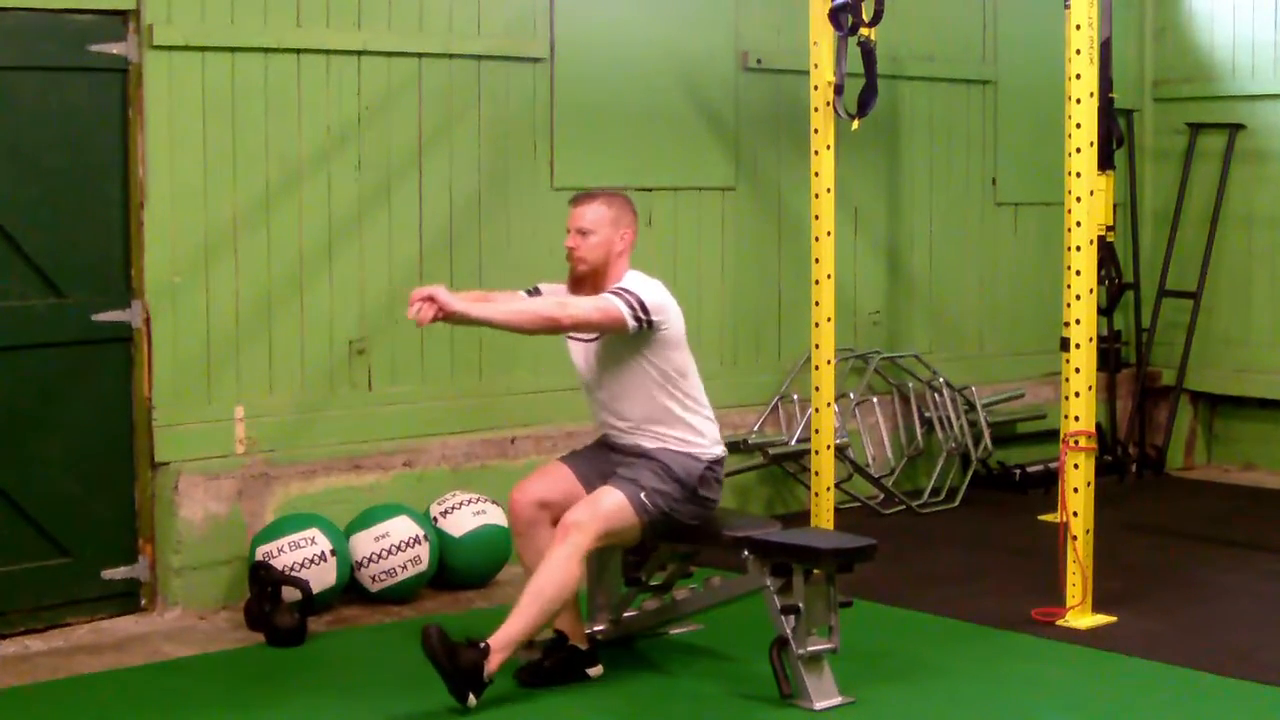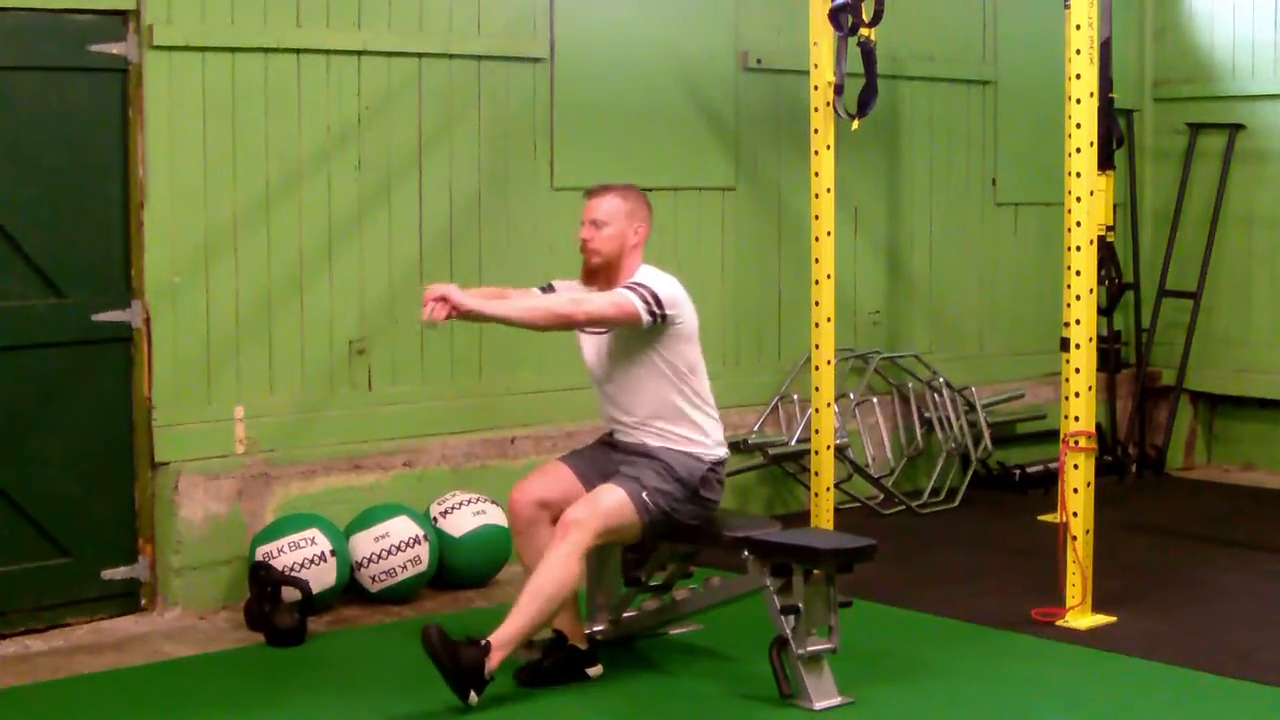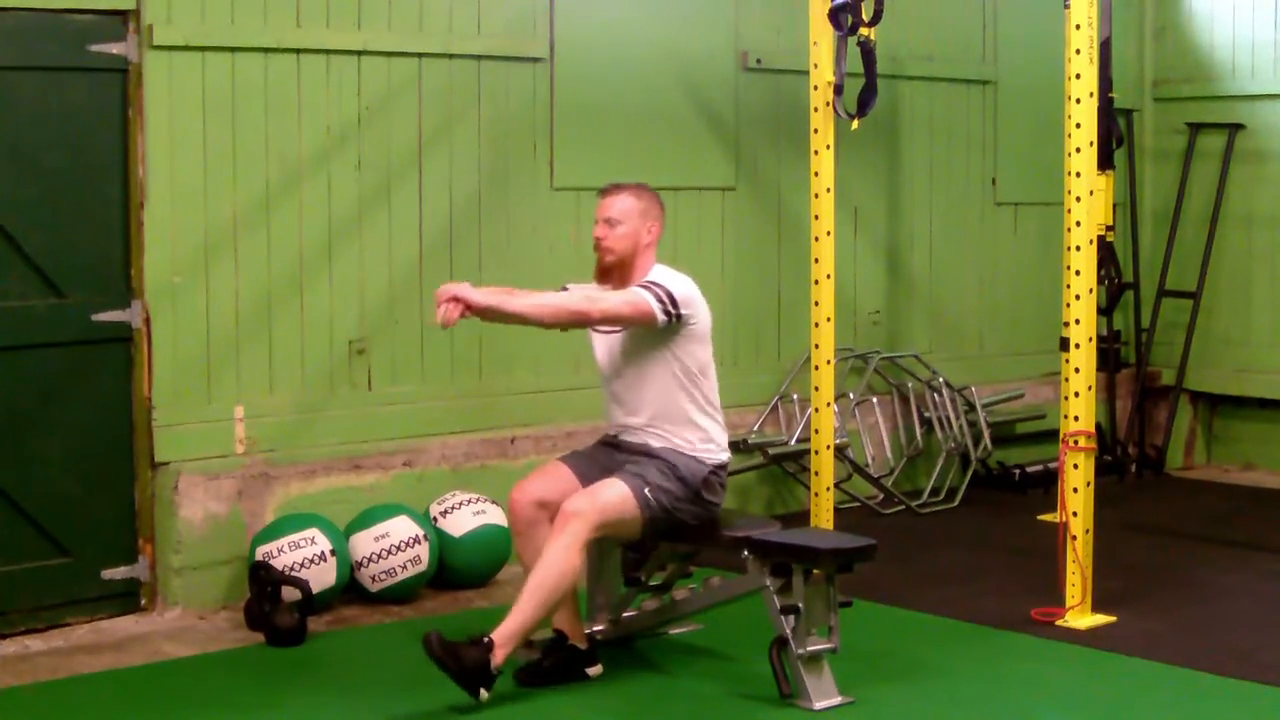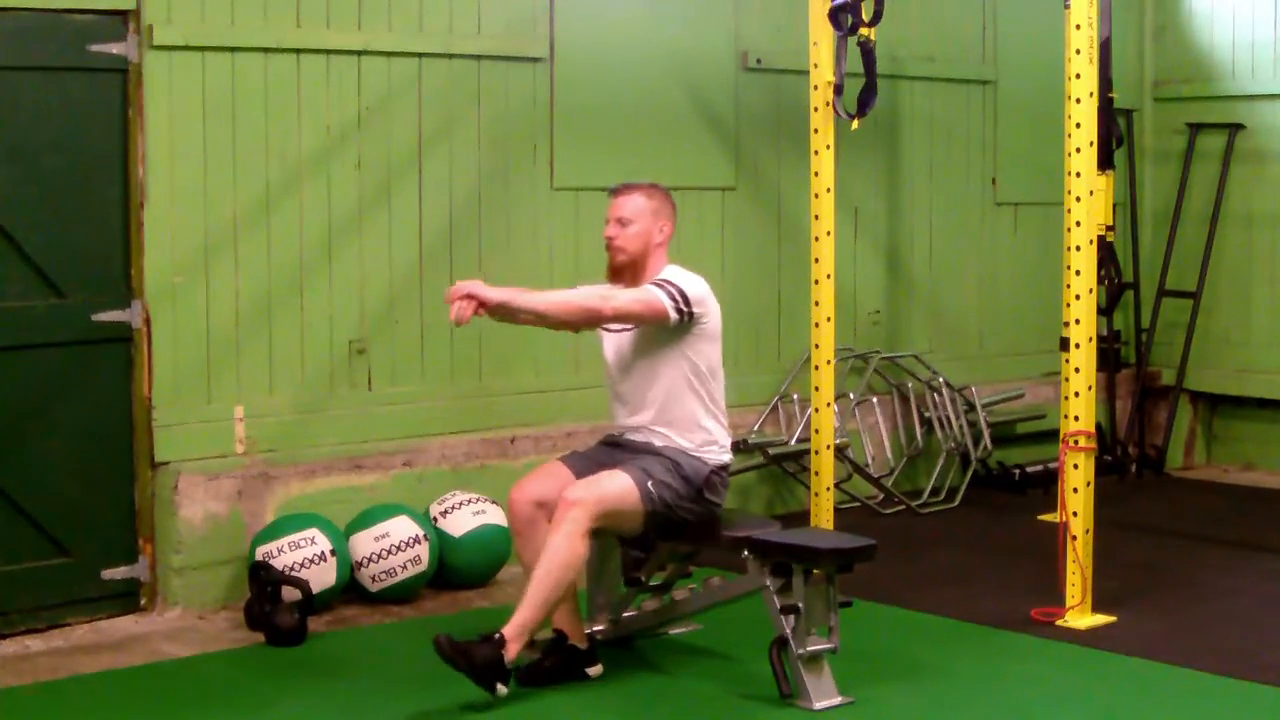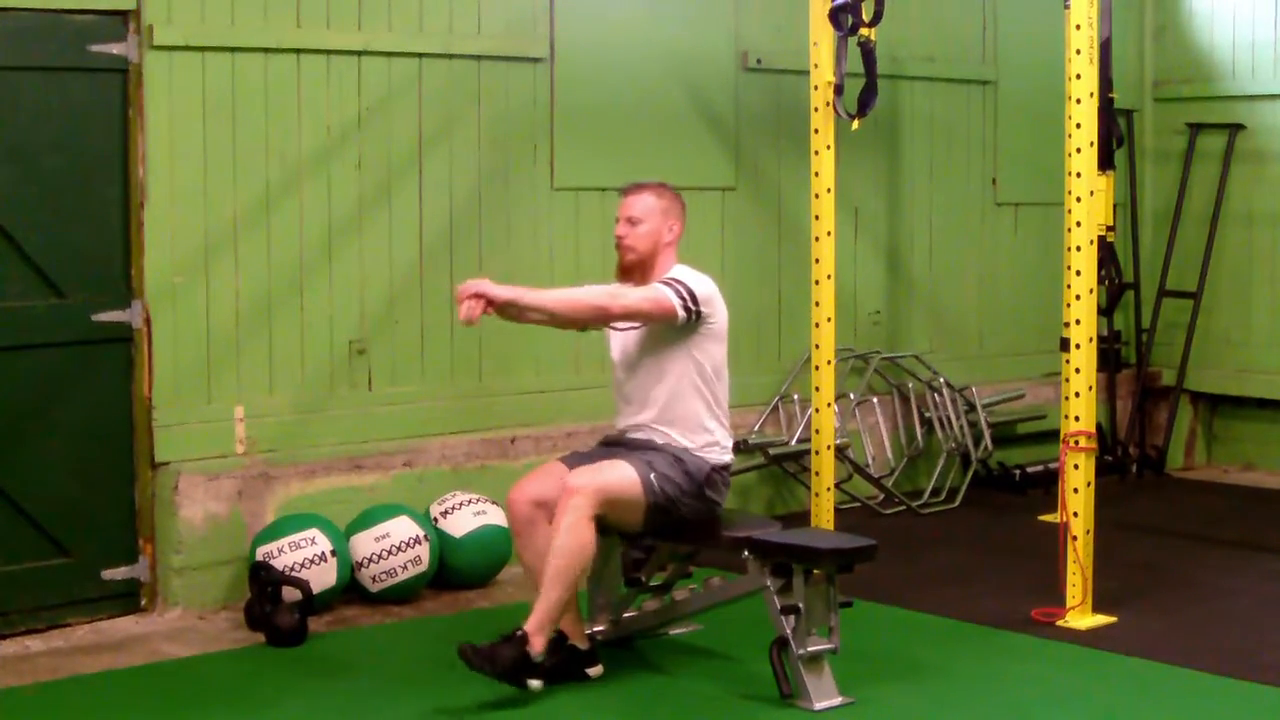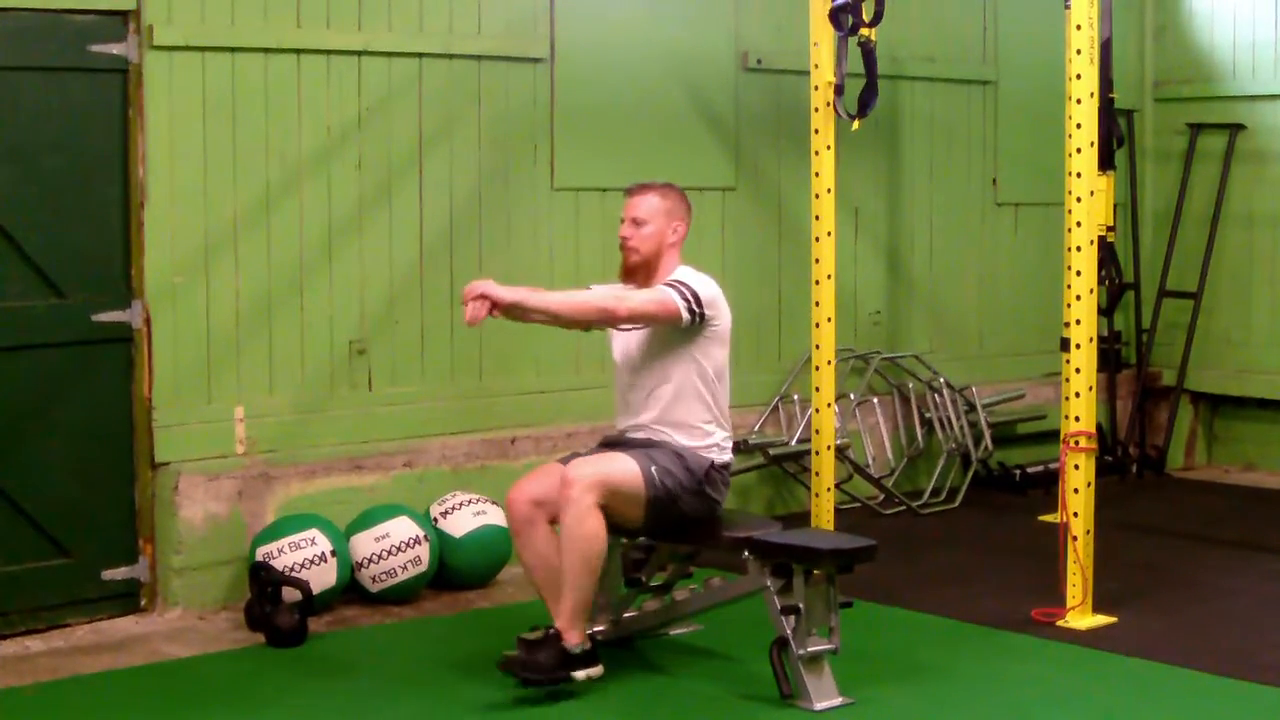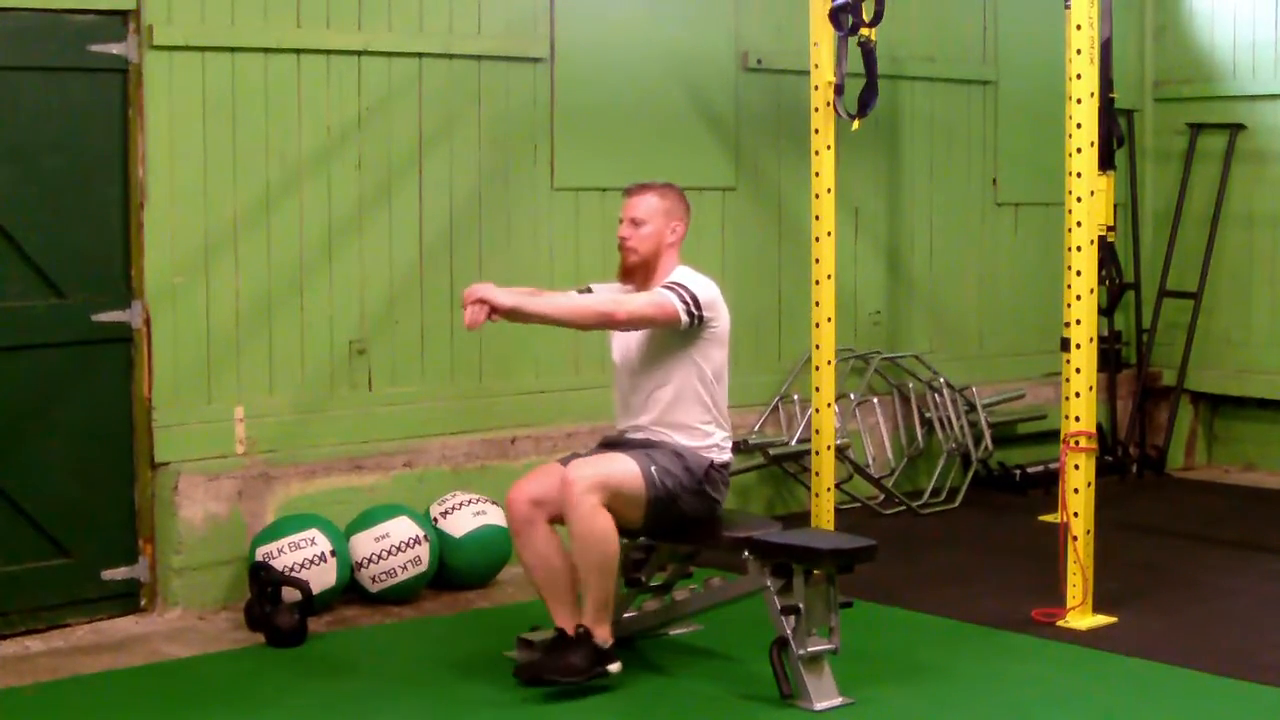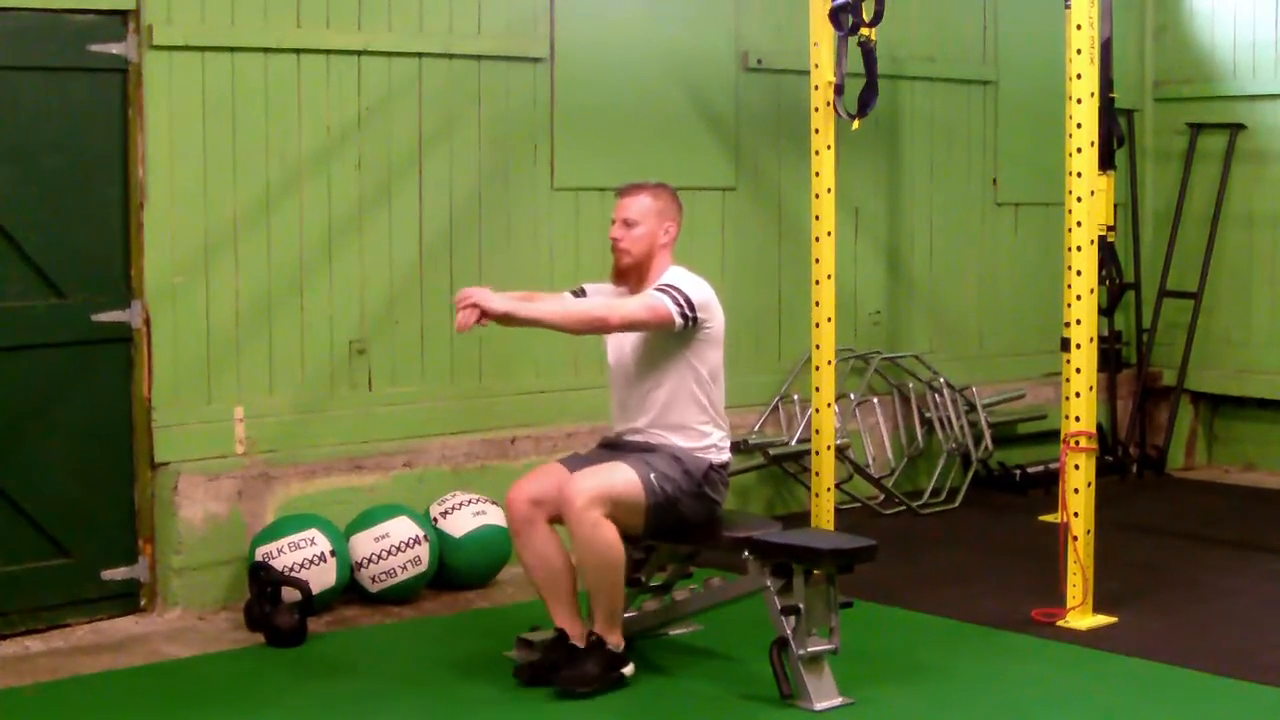
dt=0.1s
person 1, frame 1
left shoulder: (643, 296)
right shoulder: (570, 294)
left elbow: (559, 318)
right elbow: (497, 301)
left wrist: (459, 309)
right wrist: (447, 302)
left hip: (684, 465)
right hip: (622, 449)
left knee: (580, 525)
right knee: (528, 501)
left ankle: (485, 662)
right ankle: (573, 644)
person 1, frame 2
left shoulder: (658, 291)
right shoulder: (582, 292)
left elbow: (575, 314)
right elbow: (511, 299)
left wrist: (470, 303)
right wrist: (461, 300)
left hip: (686, 467)
right hip: (624, 446)
left knee: (579, 522)
right knee: (527, 501)
left ankle: (487, 658)
right ankle: (573, 644)
person 1, frame 3
left shoulder: (672, 290)
right shoulder: (597, 292)
left elbow: (591, 311)
right elbow: (525, 300)
left wrist: (485, 301)
right wrist: (473, 301)
left hip: (688, 468)
right hip: (627, 446)
left knee: (578, 514)
right knee: (527, 501)
left ankle: (491, 655)
right ankle: (573, 644)
person 1, frame 4
left shoulder: (685, 290)
right shoulder: (608, 295)
left elbow: (602, 309)
right elbow: (538, 307)
left wrist: (499, 296)
right wrist: (488, 300)
left hip: (690, 469)
right hip: (629, 447)
left knee: (577, 501)
right knee: (525, 500)
left ankle: (507, 647)
right ankle: (573, 643)
person 1, frame 5
left shoulder: (693, 289)
right shoulder: (617, 293)
left elbow: (611, 307)
right elbow: (547, 308)
left wrist: (508, 294)
right wrist: (498, 300)
left hip: (691, 466)
right hip: (631, 444)
left knee: (580, 489)
right knee: (525, 500)
left ankle: (530, 645)
right ankle: (573, 642)
person 1, frame 6
left shoulder: (696, 291)
right shoulder: (620, 293)
left elbow: (615, 310)
right elbow: (548, 302)
left wrist: (513, 297)
right wrist: (501, 298)
left hip: (691, 467)
right hip: (631, 448)
left knee: (581, 480)
right knee: (523, 501)
left ankle: (570, 643)
right ankle: (568, 635)
person 1, frame 7
left shoulder: (695, 292)
right shoulder: (618, 293)
left elbow: (615, 314)
right elbow: (548, 302)
left wrist: (512, 301)
right wrist: (501, 301)
left hip: (691, 467)
right hip: (631, 448)
left knee: (582, 482)
right knee: (523, 500)
left ankle: (598, 644)
right ankle: (572, 633)
person 1, frame 8
left shoulder: (686, 292)
right shoulder: (610, 292)
left elbow: (608, 320)
right elbow: (541, 302)
left wrist: (506, 307)
right wrist: (493, 303)
left hip: (690, 466)
right hip: (628, 448)
left knee: (584, 496)
right knee: (524, 500)
left ankle: (611, 649)
right ankle: (574, 638)
